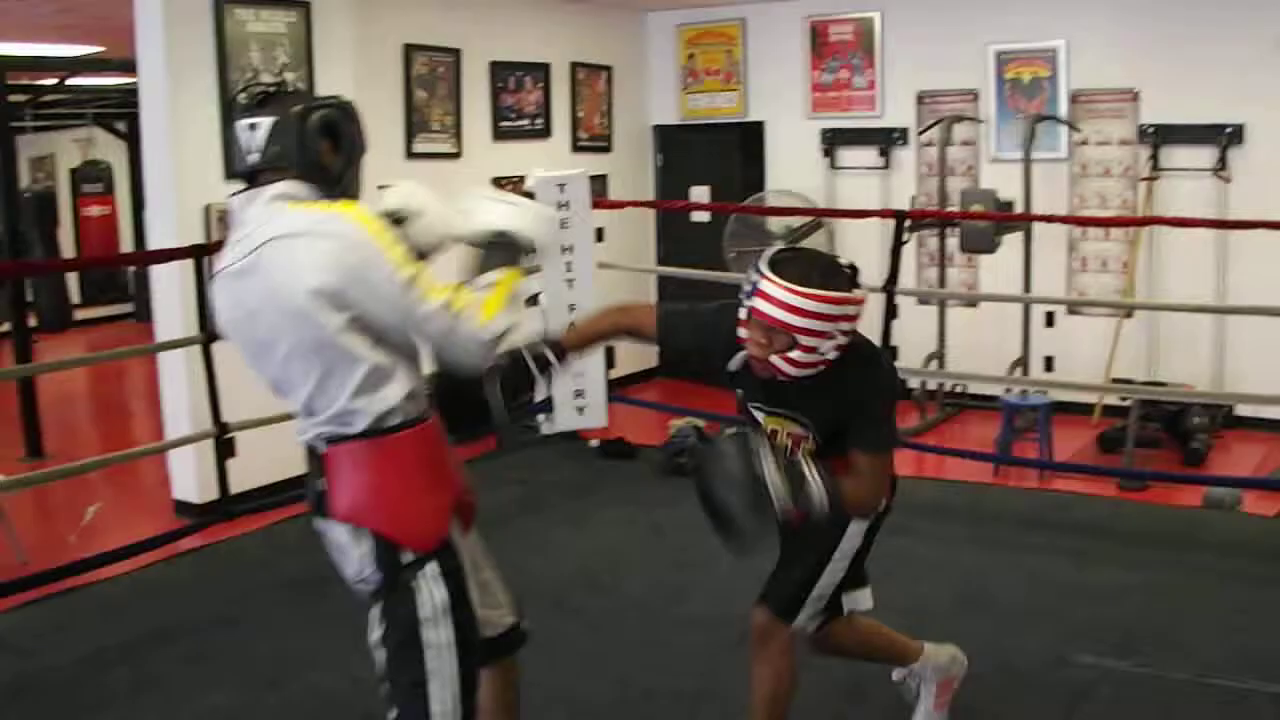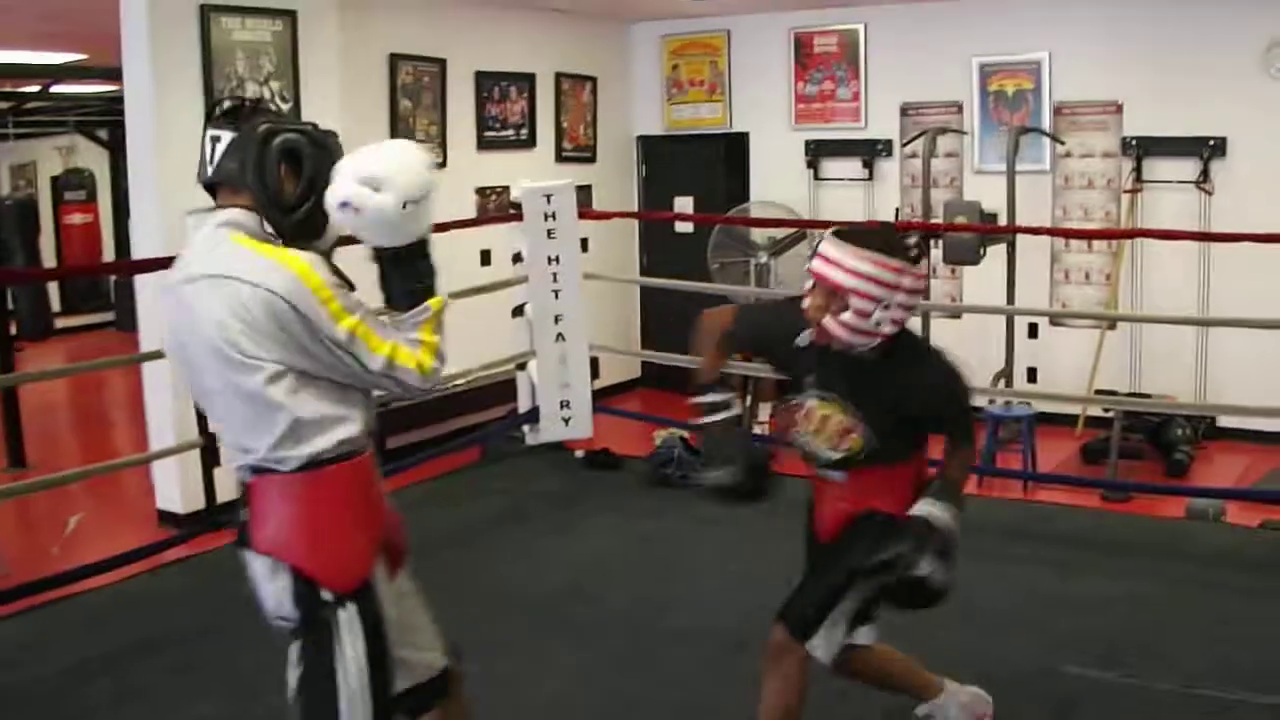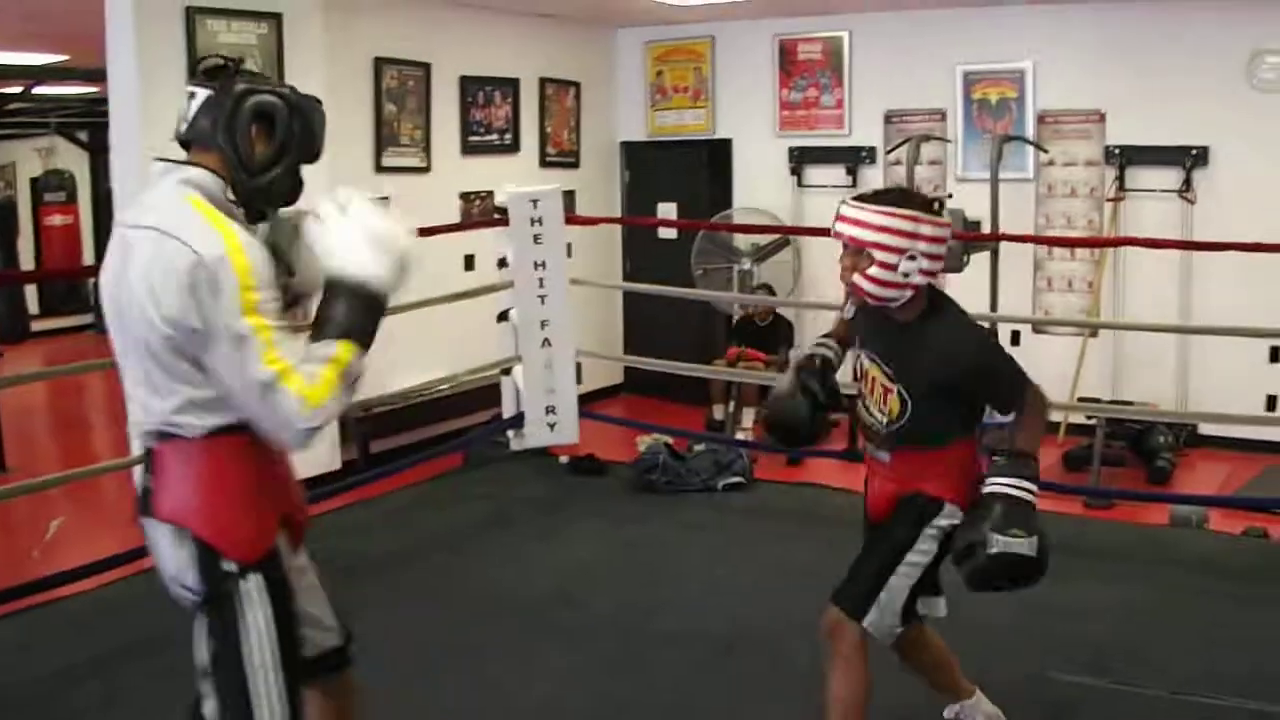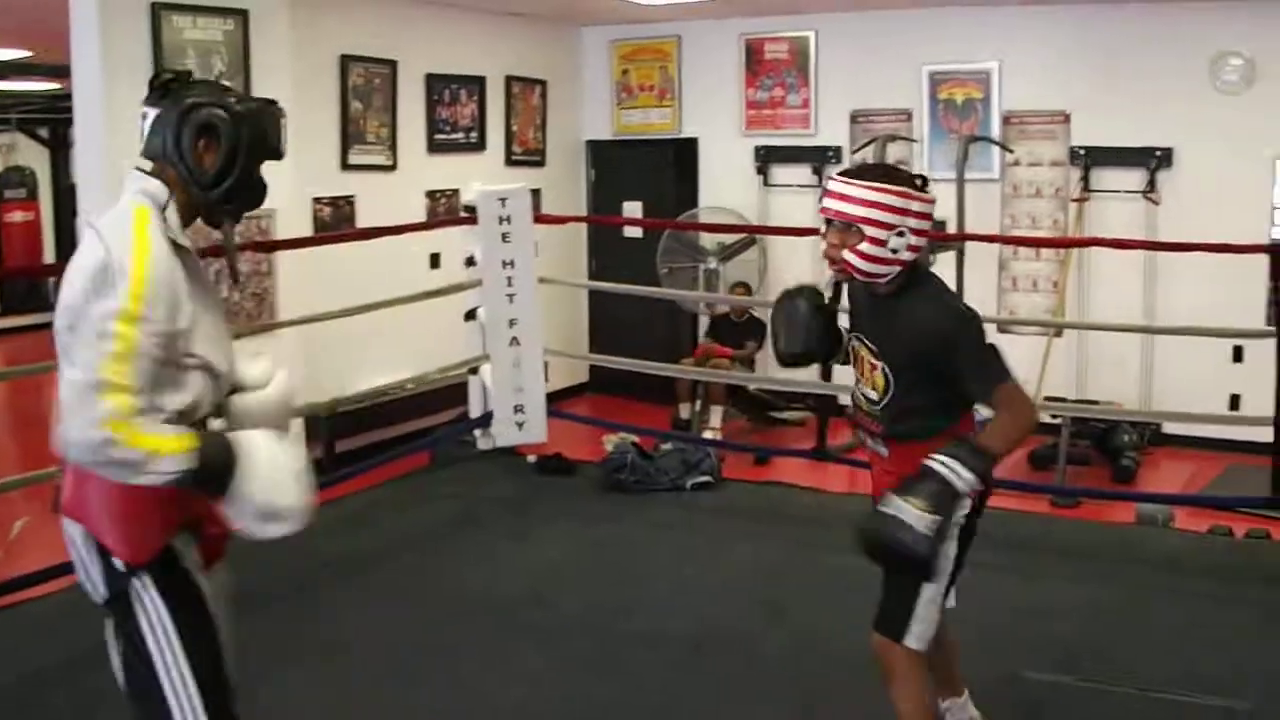
dt=0.2s
person 1, frame 1
left shoulder: (232, 273)
right shoulder: (339, 231)
right elbow: (468, 335)
left wrist: (389, 233)
right wrist: (509, 247)
left hip: (352, 474)
right hip: (394, 479)
left knee: (495, 642)
person 1, frame 2
left shoulder: (186, 279)
right shoulder: (281, 276)
right elbow: (410, 367)
left wrist: (320, 243)
right wrist: (405, 247)
left hip: (282, 508)
right hip: (323, 514)
person 1, frame 3
left shoulder: (149, 221)
right shoulder: (217, 245)
right elbow: (298, 412)
right wrist: (359, 303)
left hip: (221, 480)
right hip: (218, 486)
left knee: (320, 663)
person 1, frame 4
left shoulder: (167, 233)
right shoulder: (135, 250)
right elbow: (97, 426)
left wrist: (225, 377)
right wrist: (225, 466)
left hip: (169, 500)
right hip: (133, 502)
person 2, frame 1
left shoulder: (866, 375)
right shoulder: (736, 327)
left elbow: (868, 484)
right elbow: (628, 317)
left hip: (848, 498)
left knee: (771, 624)
right knee: (828, 628)
right ankle: (930, 663)
person 2, frame 2
left shoulder: (921, 375)
right shoulder: (794, 328)
left elbow: (963, 438)
right elbow: (715, 323)
left wrist: (934, 515)
right wrist: (717, 410)
left hip: (883, 514)
right hip: (828, 502)
left knee: (787, 642)
right knee: (840, 649)
person 2, frame 3
left shoulder: (960, 344)
right shoulder: (871, 304)
left elbow: (1031, 410)
left wrist: (1014, 497)
right wrist: (814, 366)
left hip: (937, 496)
right hip: (887, 485)
left knee: (845, 625)
right knee: (901, 622)
person 2, frame 4
left shoulder: (938, 316)
right shoulder: (870, 286)
left elbow: (1018, 412)
left wrist: (941, 482)
right wrist: (824, 331)
left hip: (943, 487)
right hip: (901, 477)
left knee: (895, 645)
right knee: (921, 621)
